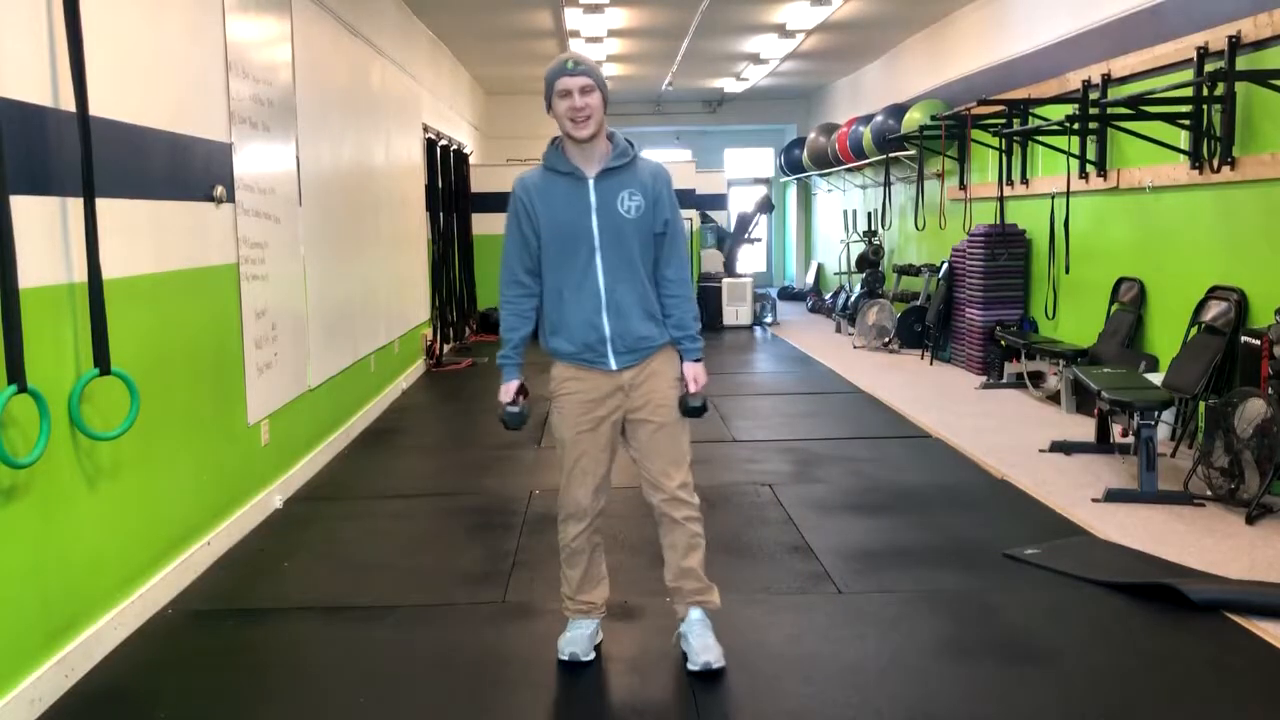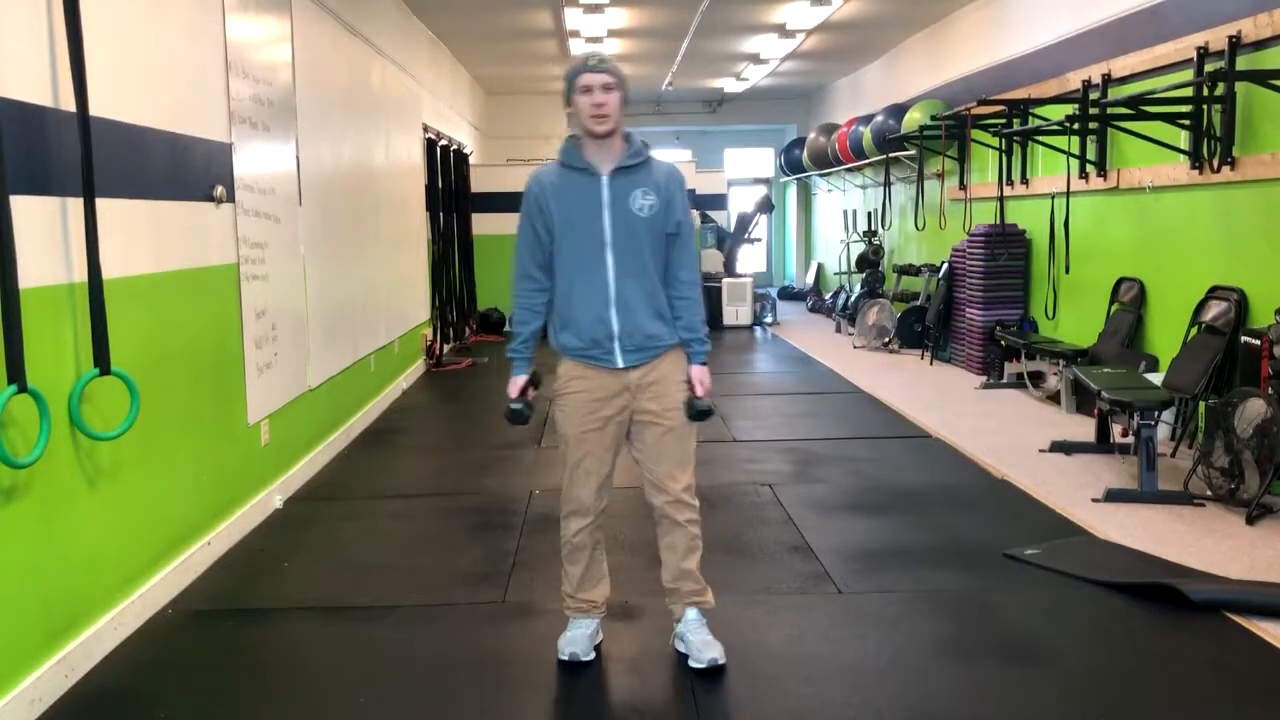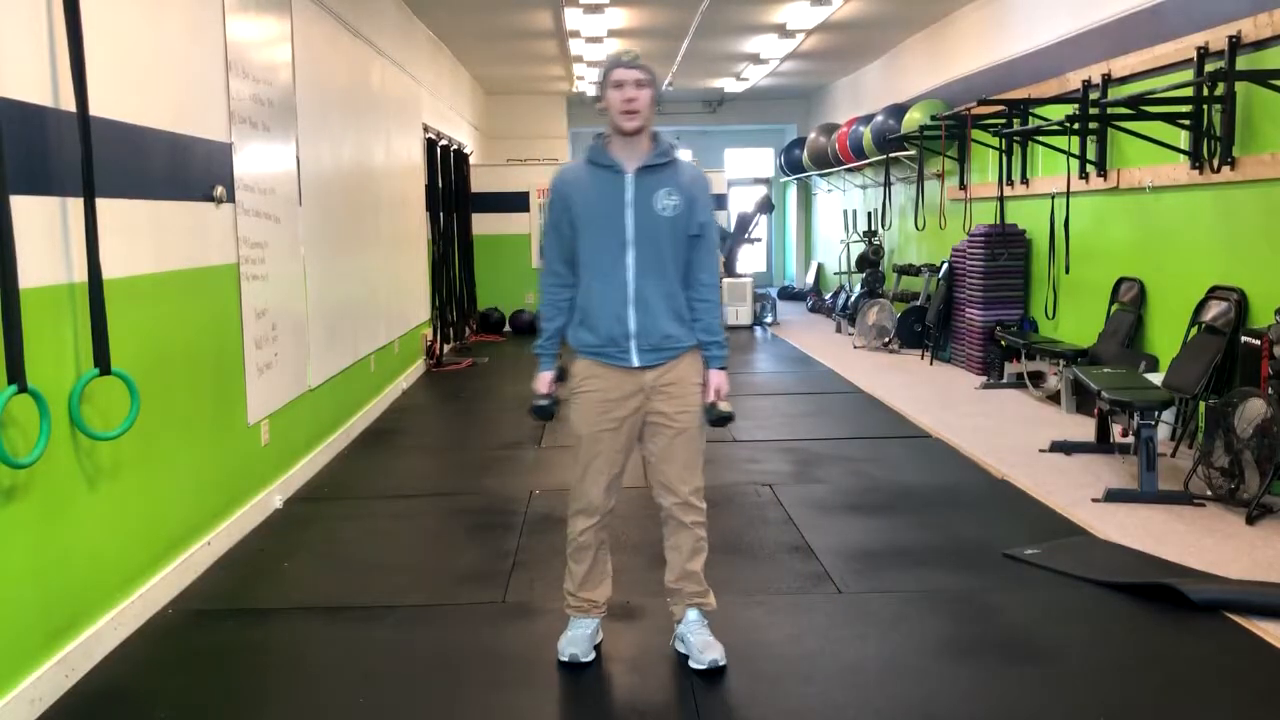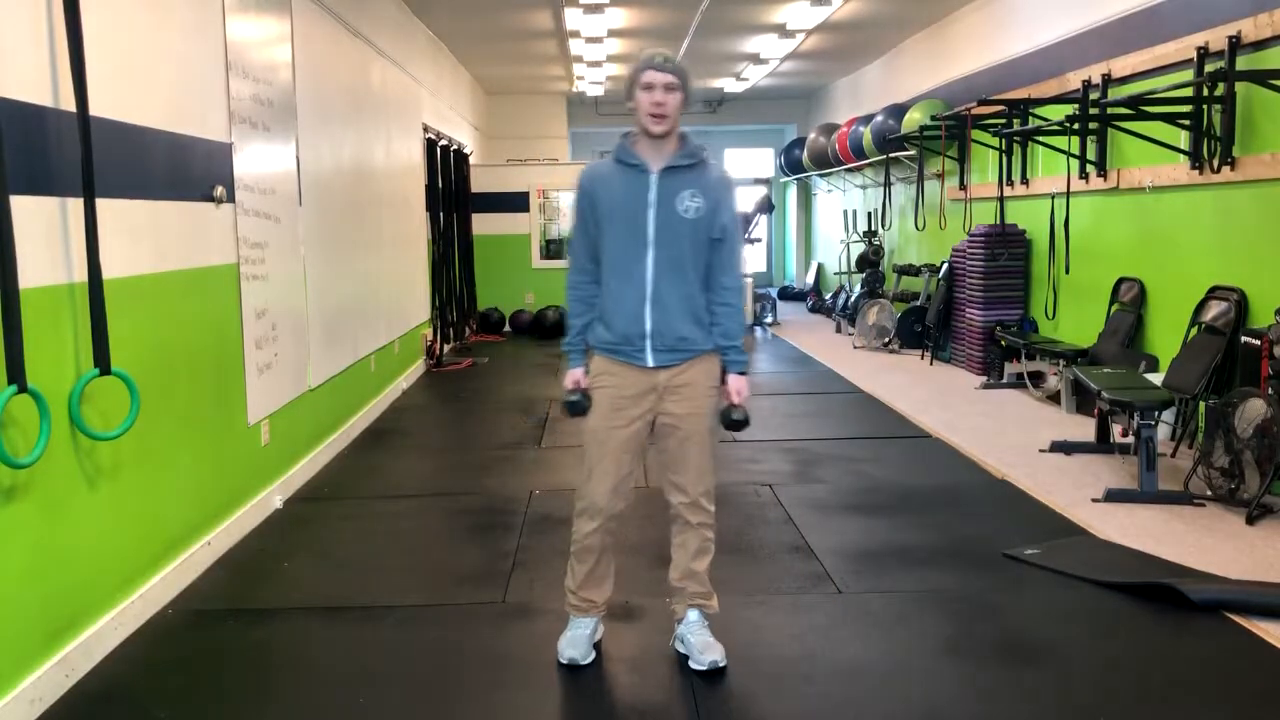
dt=0.2s
person 1, frame 1
left shoulder: (651, 179)
right shoulder: (532, 191)
left elbow: (674, 274)
right elbow: (519, 285)
left wrist: (691, 352)
right wrist: (510, 366)
left hip: (653, 364)
right hip: (576, 373)
left knee: (675, 495)
right knee: (579, 505)
left ankle: (694, 615)
right ankle: (583, 616)
person 1, frame 2
left shoulder: (665, 180)
right shoulder: (546, 187)
left elbow: (684, 276)
right elbow: (532, 281)
left wrist: (698, 355)
right wrist: (521, 362)
left hip: (661, 364)
right hip: (582, 371)
left knee: (675, 498)
right knee: (581, 502)
left ankle: (690, 615)
right ankle: (583, 615)
person 1, frame 3
left shoulder: (689, 182)
right shoulder: (571, 183)
left elbow: (704, 279)
right elbow: (556, 279)
left wrist: (715, 359)
right wrist: (546, 359)
left hip: (678, 366)
right hip: (598, 369)
left knee: (683, 500)
right knee: (589, 502)
left ankle: (691, 615)
right ankle: (584, 614)
person 1, frame 4
left shoulder: (713, 183)
right shoulder: (597, 180)
left elbow: (727, 282)
right elbow: (583, 276)
left wrist: (736, 362)
right wrist: (576, 355)
left hip: (692, 368)
right hip: (615, 367)
left knee: (692, 501)
right knee: (597, 500)
left ankle: (692, 616)
right ankle: (584, 614)
